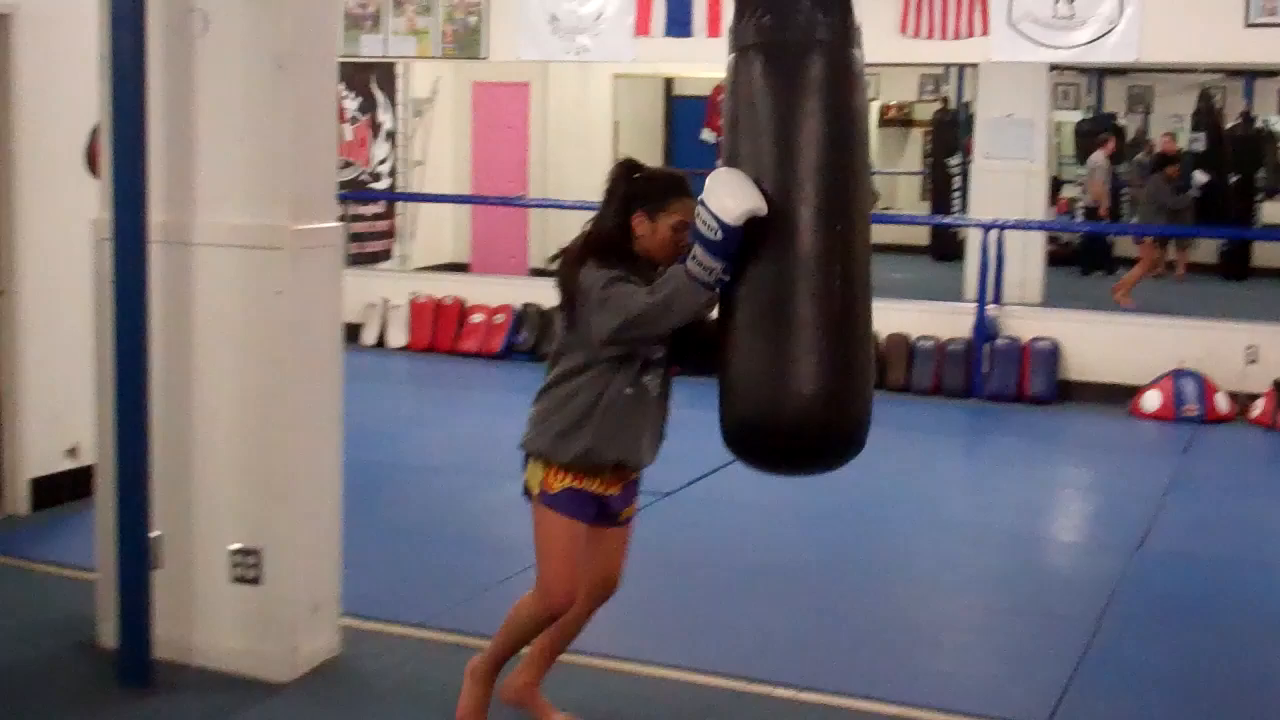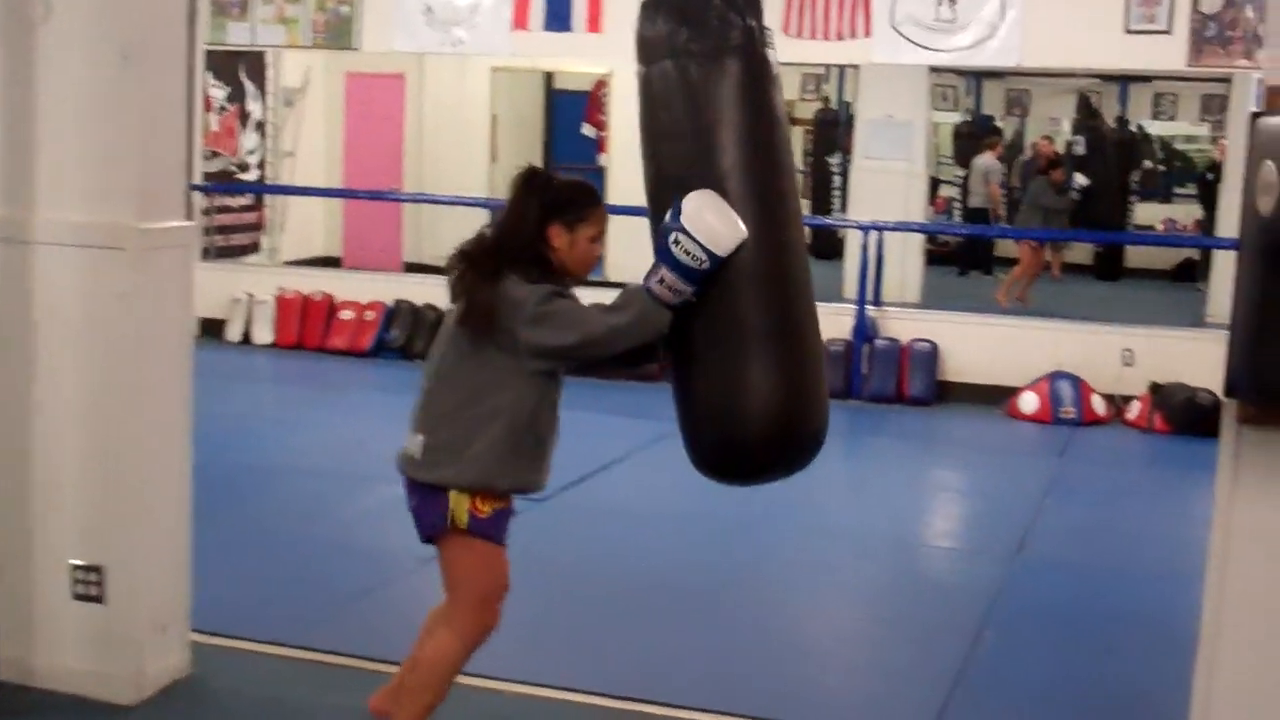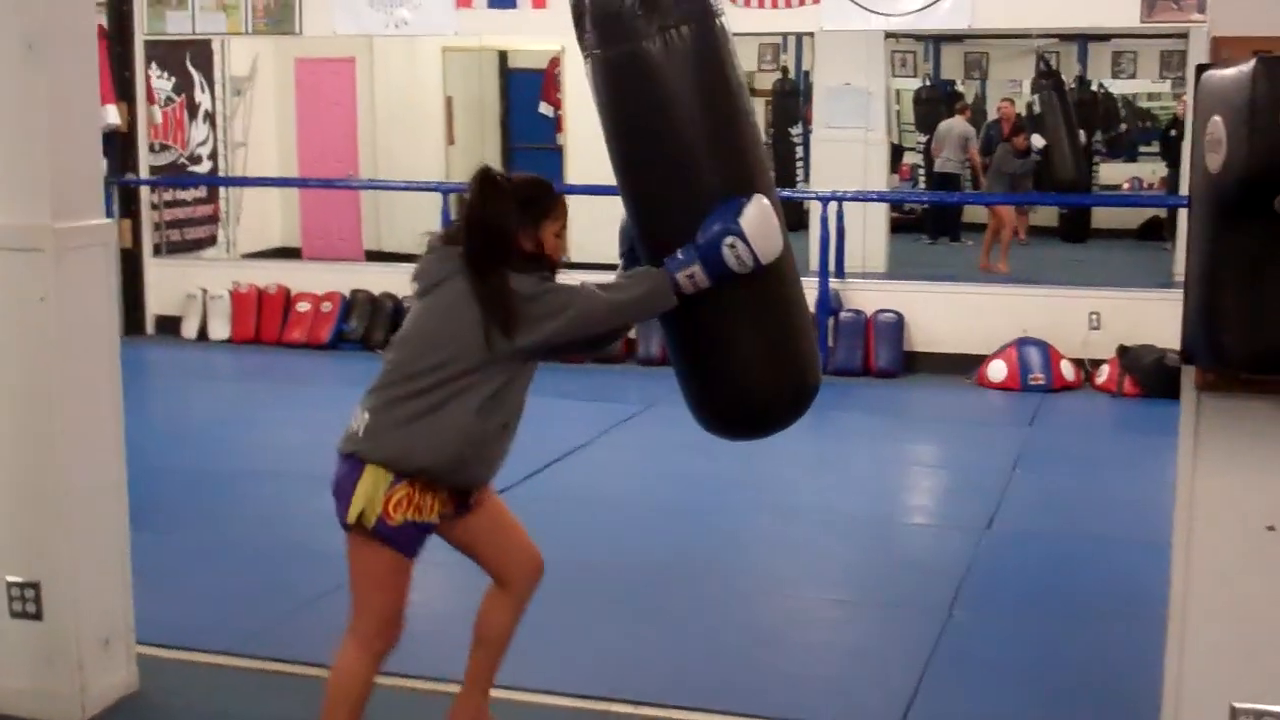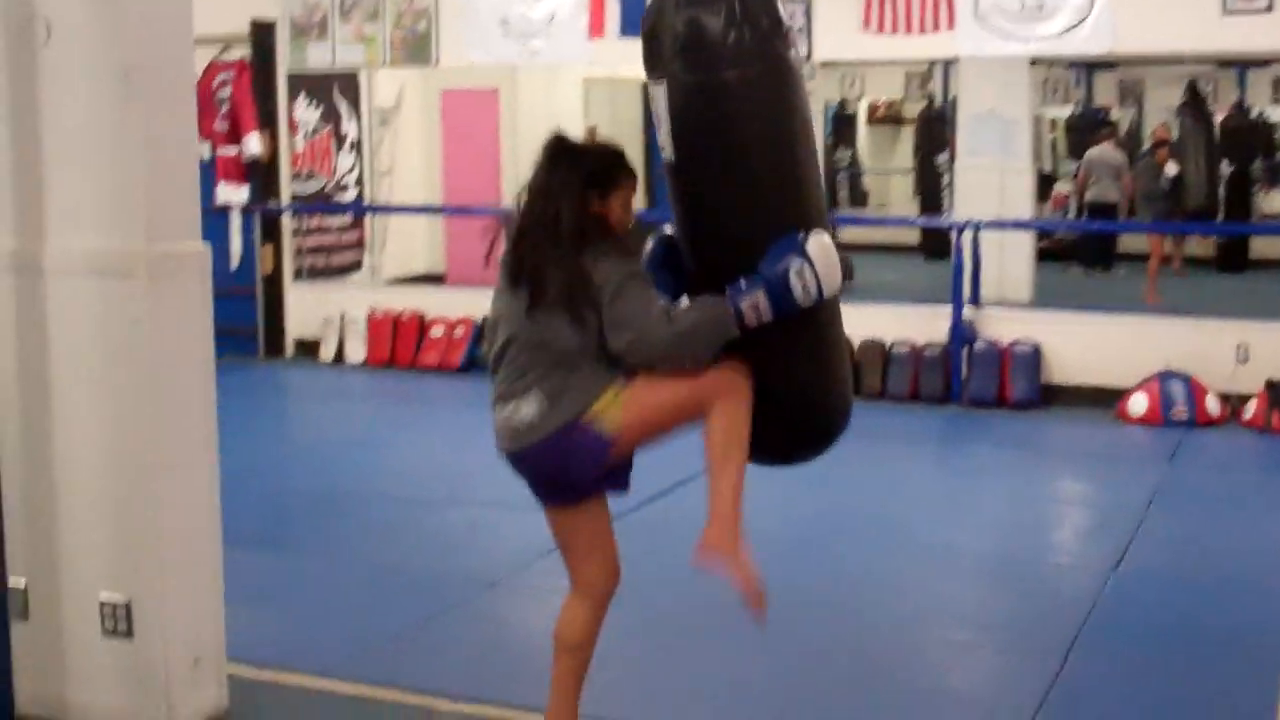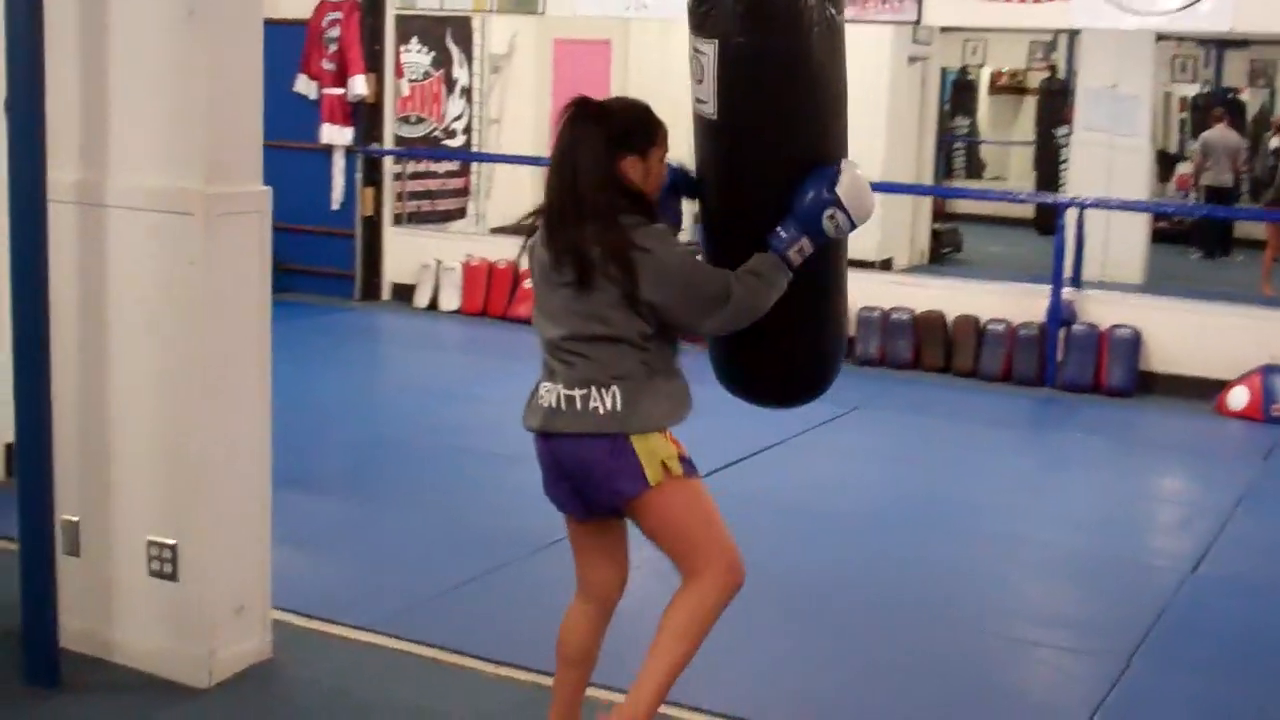
dt=0.3s
person 1, frame 1
left shoulder: (646, 283)
right shoulder: (599, 284)
right elbow: (647, 317)
left hip: (621, 461)
right hip: (566, 457)
left knee: (602, 584)
right knee: (559, 594)
right ankle: (484, 670)
person 1, frame 2
left shoulder: (534, 288)
right shoulder: (519, 298)
left elbow: (597, 341)
right elbow: (600, 331)
left hip: (469, 467)
right hip: (460, 474)
left knee: (478, 596)
right knee: (477, 617)
person 1, frame 3
left shoulder: (480, 281)
right shoulder: (511, 291)
left elbow: (579, 323)
right elbow: (595, 309)
left wrist: (639, 276)
right wrist: (691, 267)
left hip: (447, 472)
right hip: (392, 470)
left knee: (521, 568)
right knee: (375, 632)
person 1, frame 4
left shoulder: (532, 257)
right shoulder: (592, 263)
right elbow: (658, 341)
left wrist: (652, 283)
right wrist: (752, 300)
left hip: (537, 432)
right hip: (572, 422)
left knee: (595, 580)
right knee: (731, 380)
right ankle: (723, 537)
person 1, frame 5
left shoulder: (557, 230)
right shoulder: (641, 244)
right elbow: (723, 305)
left wrist: (661, 200)
right wrist: (794, 240)
left hip: (561, 427)
right hip: (621, 427)
left knee: (596, 592)
right knee: (719, 573)
